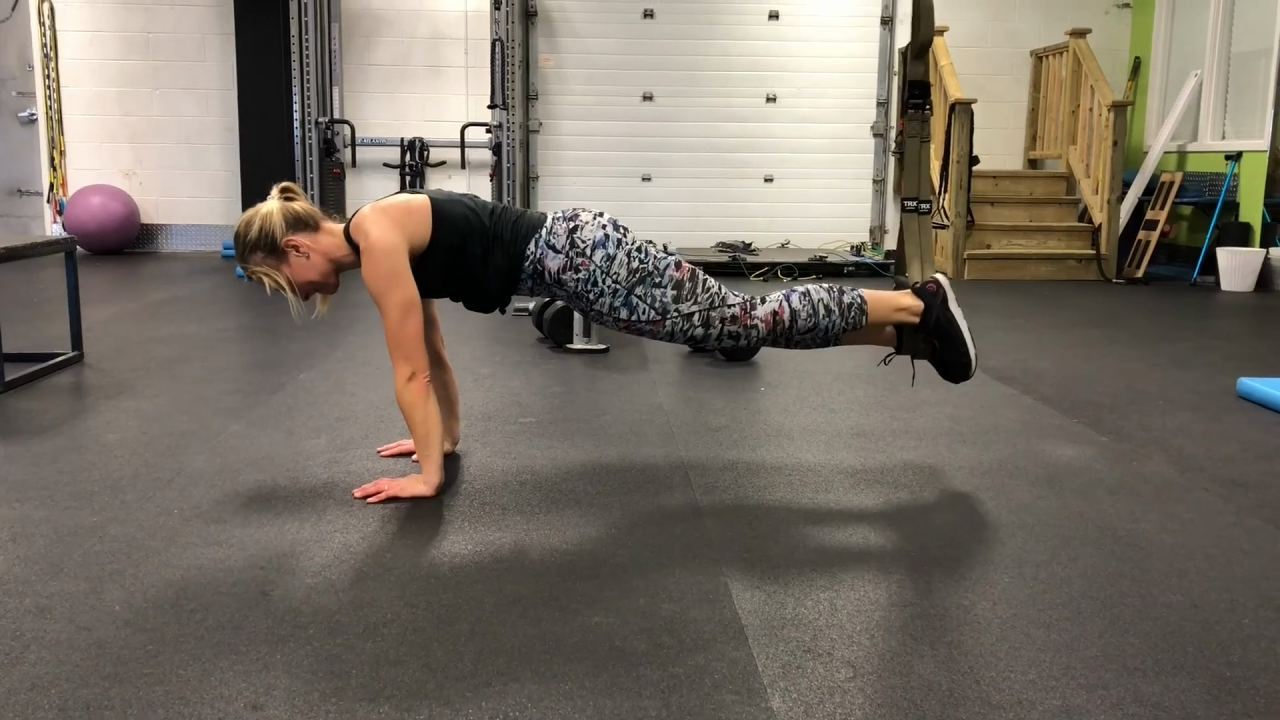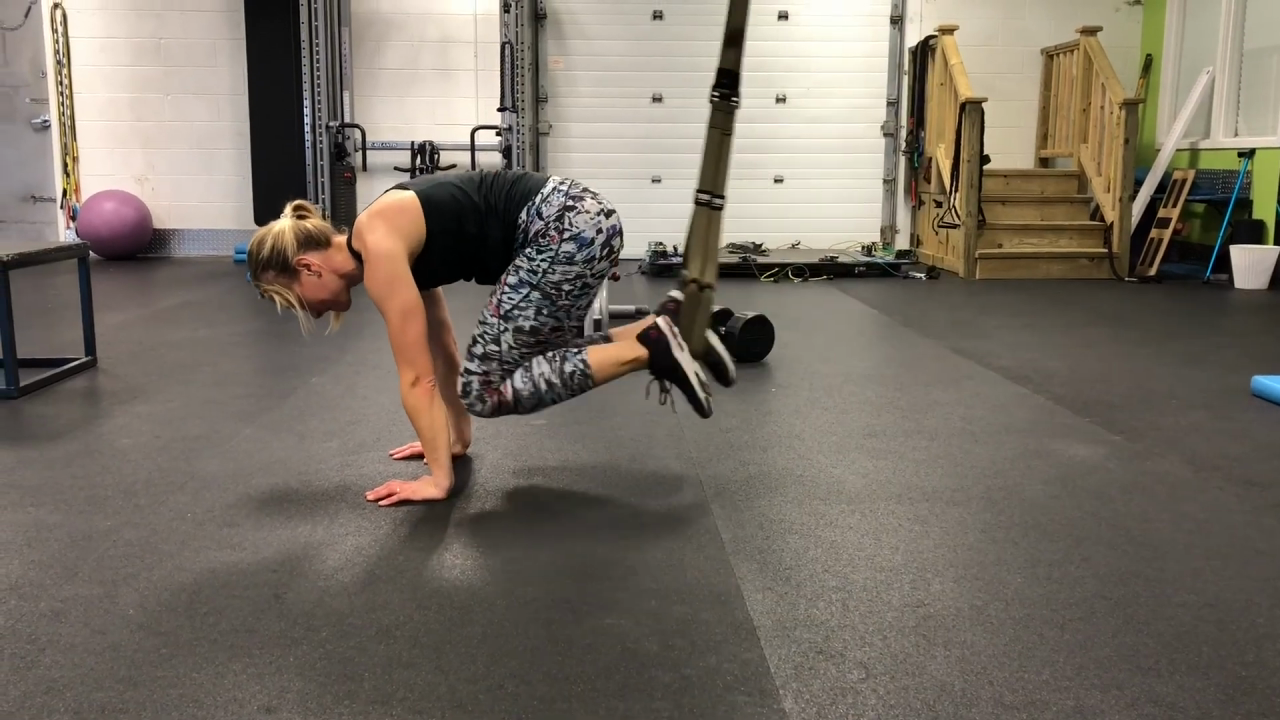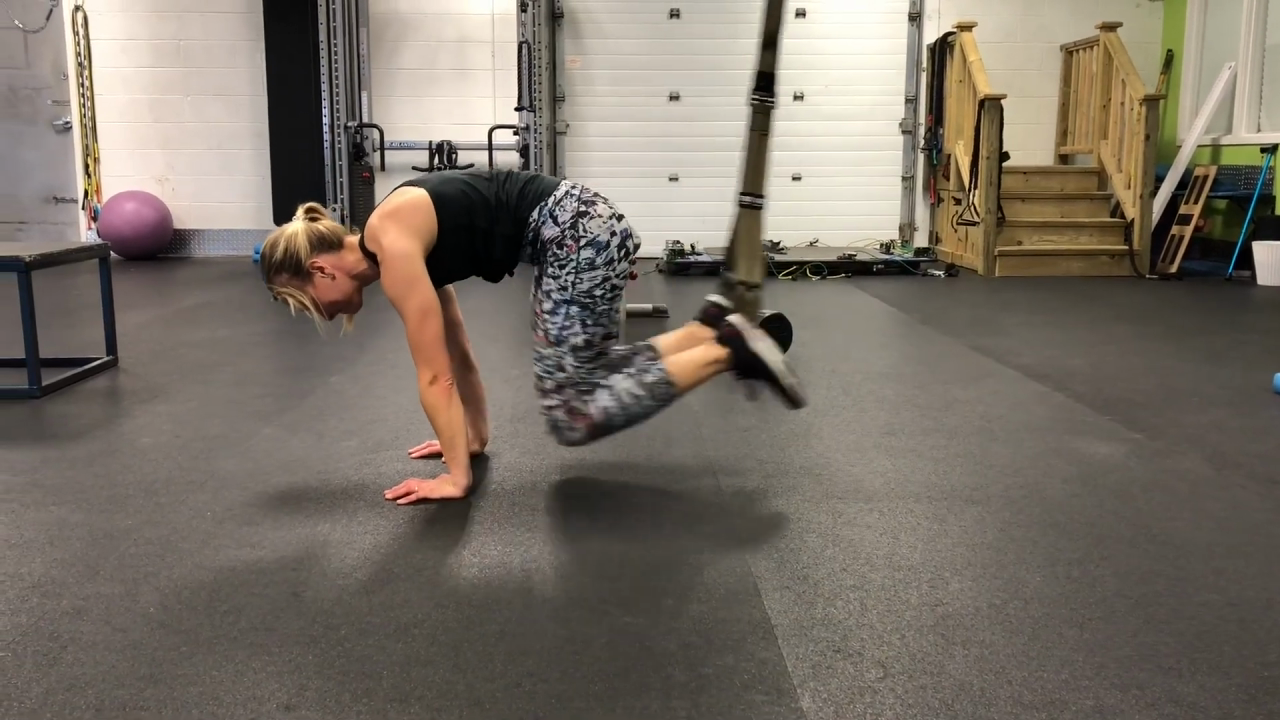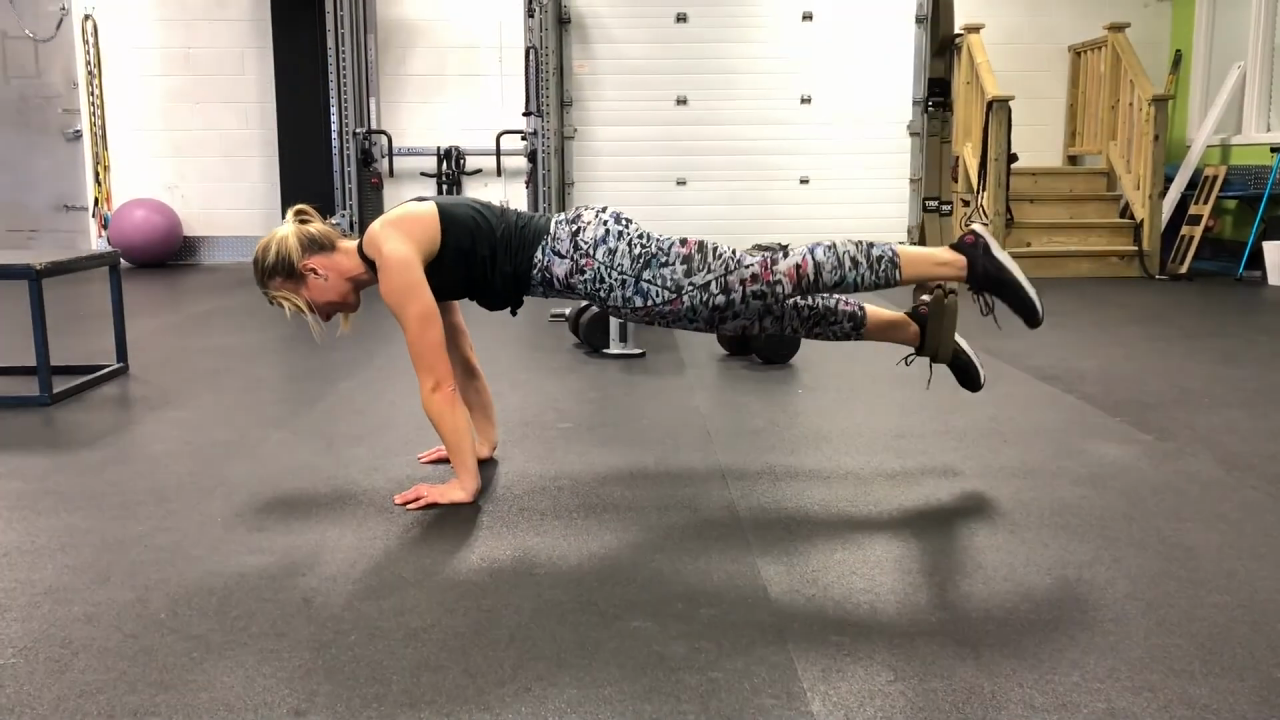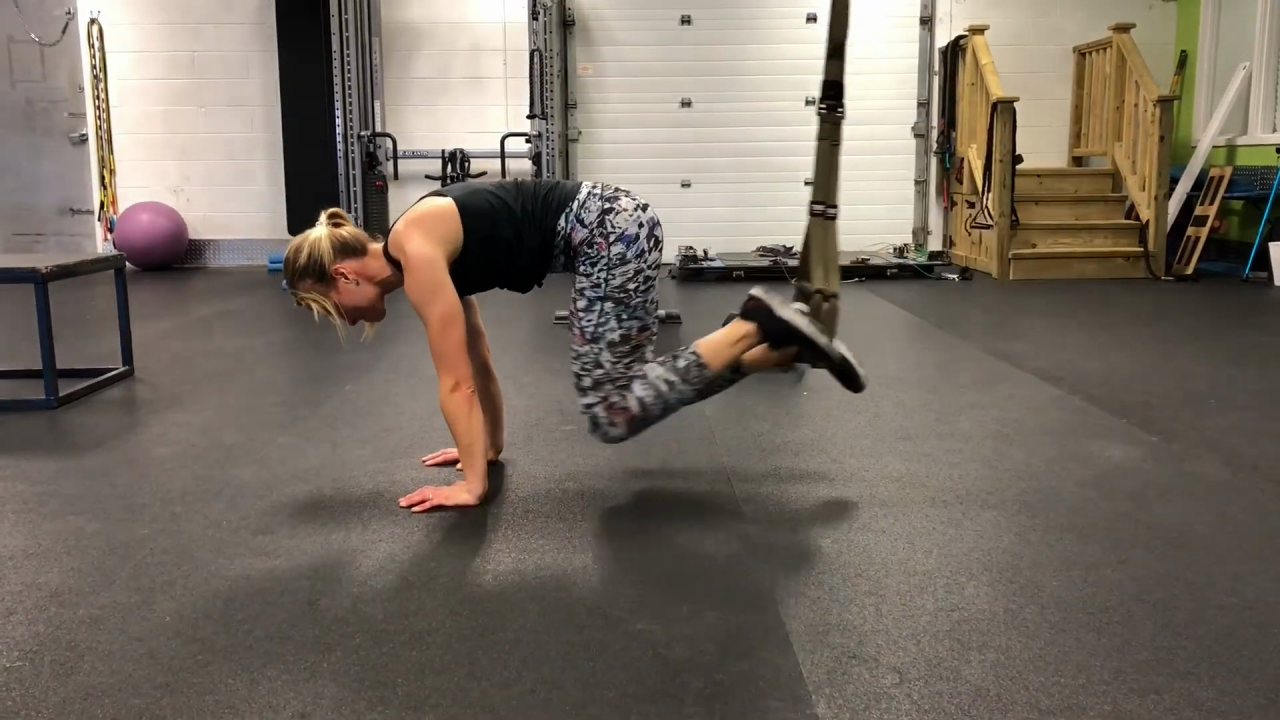
dt=1s
person 1, frame 1
left shoulder: (376, 239)
right shoulder: (388, 241)
left elbow: (411, 370)
right elbow: (432, 354)
left wrist: (428, 475)
right wrist: (445, 436)
left hip: (577, 256)
right hip: (569, 255)
left knee: (746, 321)
right knee: (744, 321)
left ankle: (919, 307)
right ankle: (908, 329)
person 1, frame 2
left shoulder: (378, 249)
right shoulder: (396, 242)
left elbow: (417, 376)
right elbow: (440, 351)
left wrist: (439, 478)
right wrist: (456, 437)
left hip: (566, 226)
right hip: (573, 221)
left knee: (484, 389)
right knee: (518, 375)
left ankle: (645, 350)
right ankle: (659, 328)
person 1, frame 3
left shoulder: (390, 245)
right shoulder: (407, 245)
left elbow: (435, 375)
right elbow: (455, 352)
left wrist: (456, 477)
right wrist: (473, 437)
left hip: (577, 229)
right hip: (582, 229)
left knee: (575, 415)
right knee: (581, 384)
left ankle: (724, 352)
right ankle: (711, 330)
person 1, frame 4
left shoulder: (389, 254)
right shoulder: (408, 254)
left elbow: (436, 381)
right elbow: (460, 359)
left wrist: (464, 481)
right wrist: (482, 442)
left hip: (593, 258)
right hip: (586, 254)
left knee: (772, 281)
right knee: (766, 302)
left ankle: (965, 260)
right ankle: (918, 330)
person 1, frame 5
left shoulder: (415, 252)
right shoulder: (427, 252)
left elbow: (455, 379)
right elbow: (475, 359)
left wrist: (472, 483)
right wrist: (491, 443)
left hip: (606, 227)
right hip: (605, 228)
left knee: (615, 414)
right knee: (635, 393)
left ankle: (755, 326)
right ankle: (786, 344)
